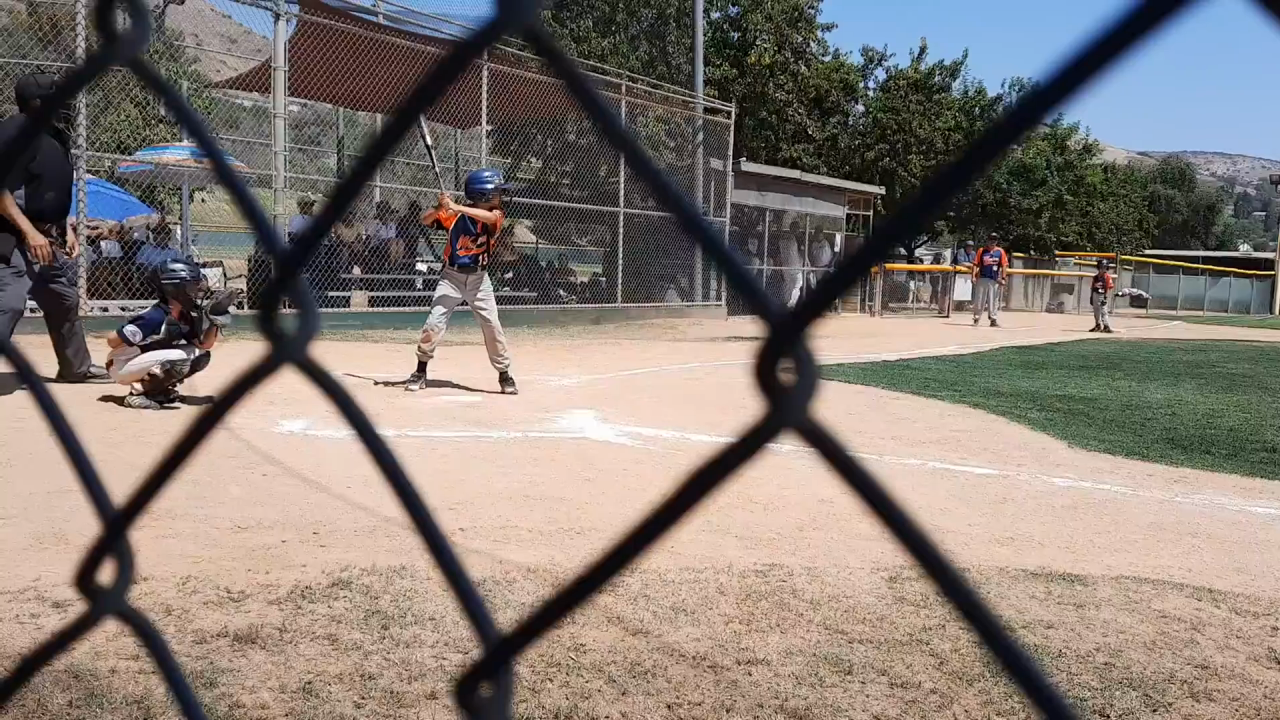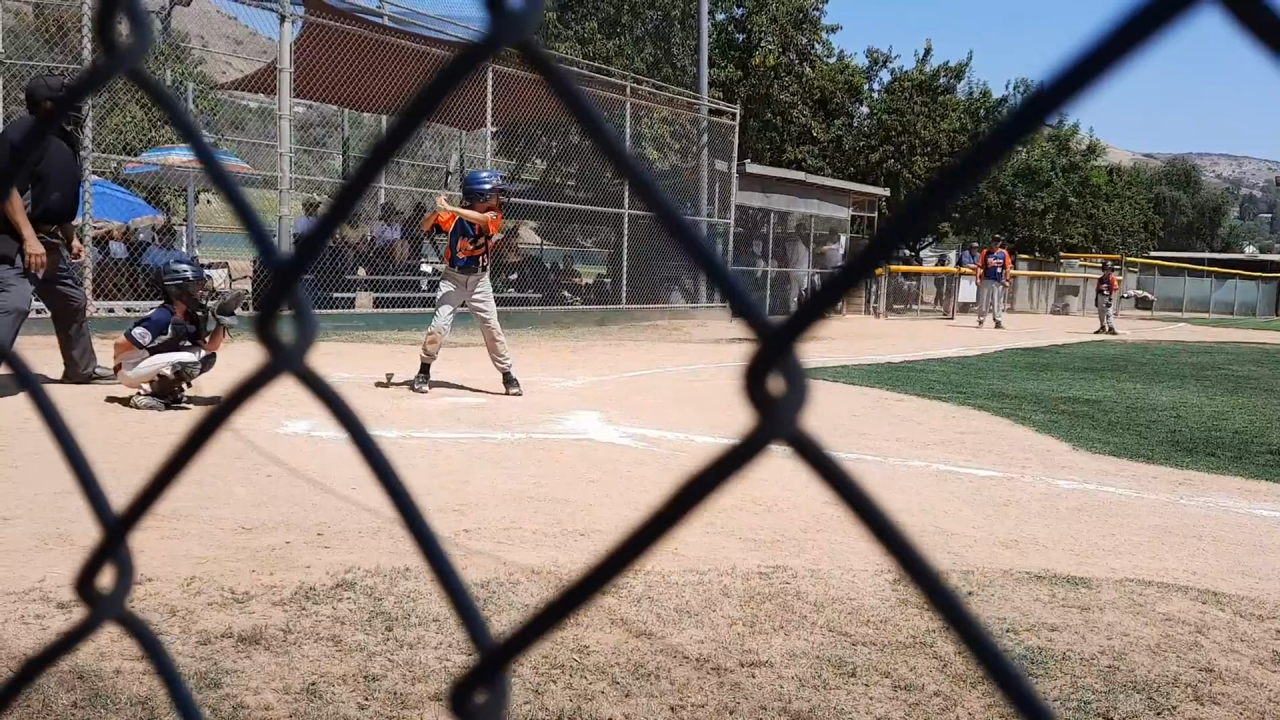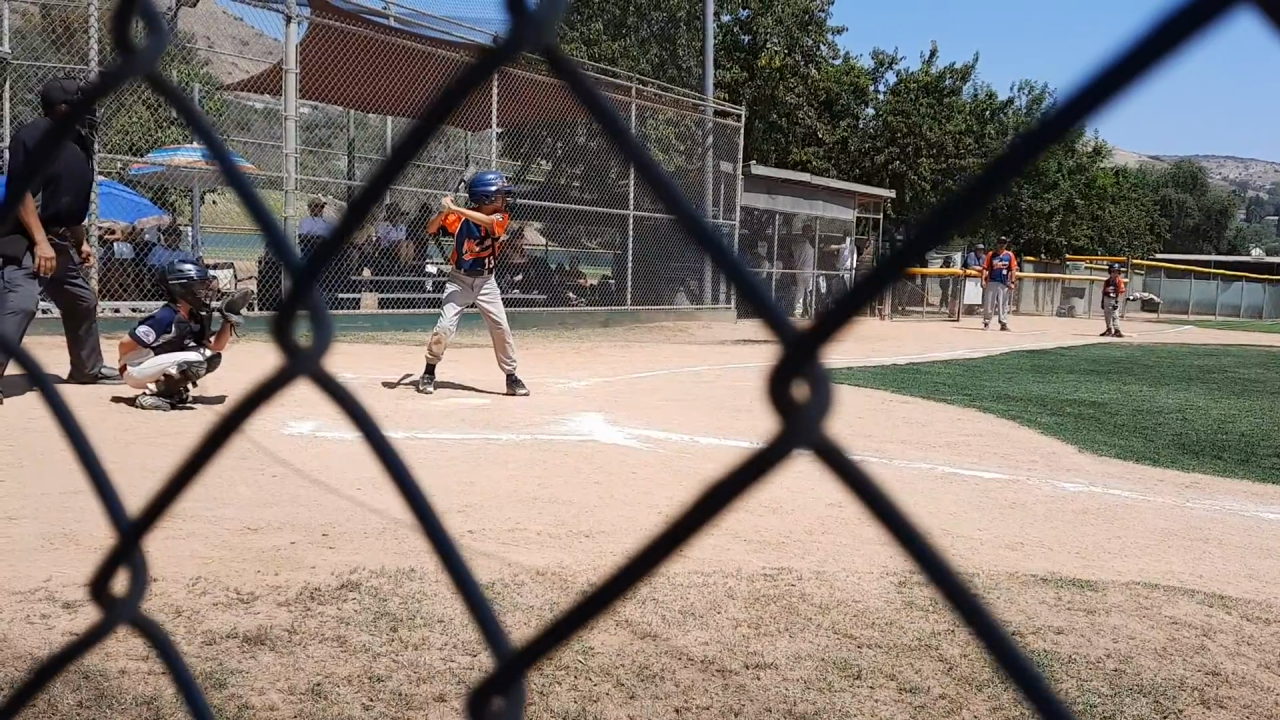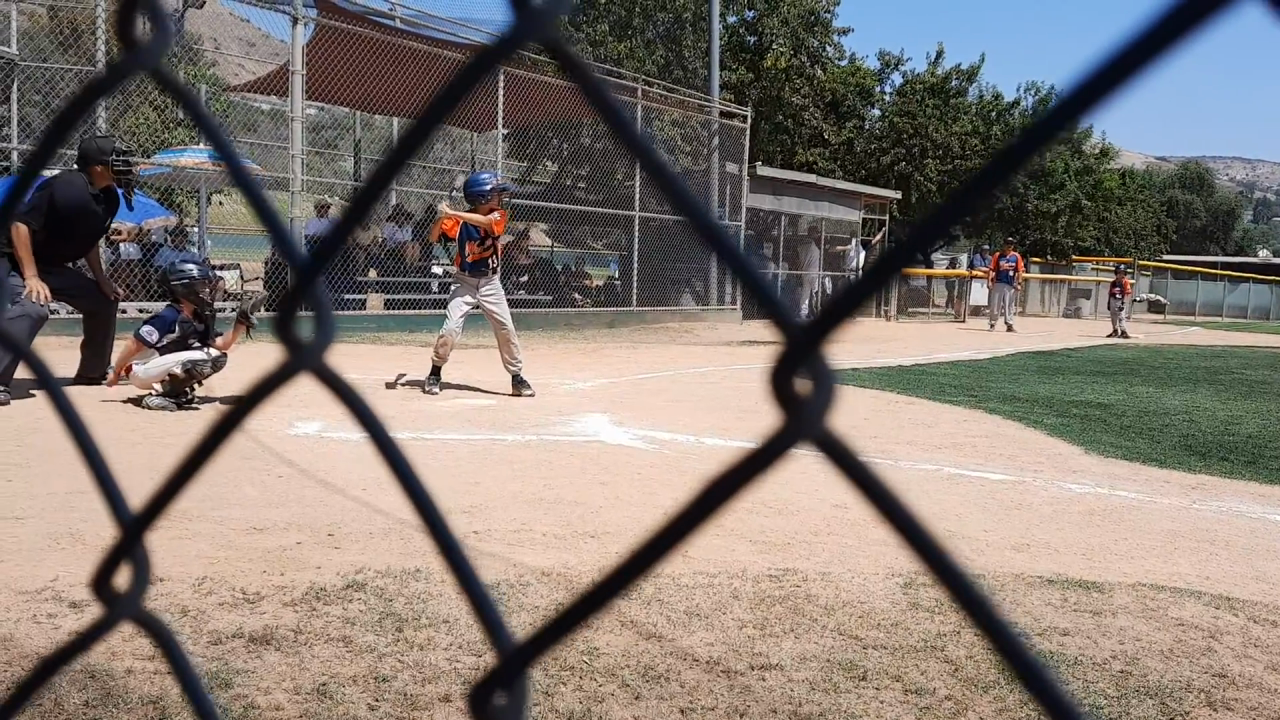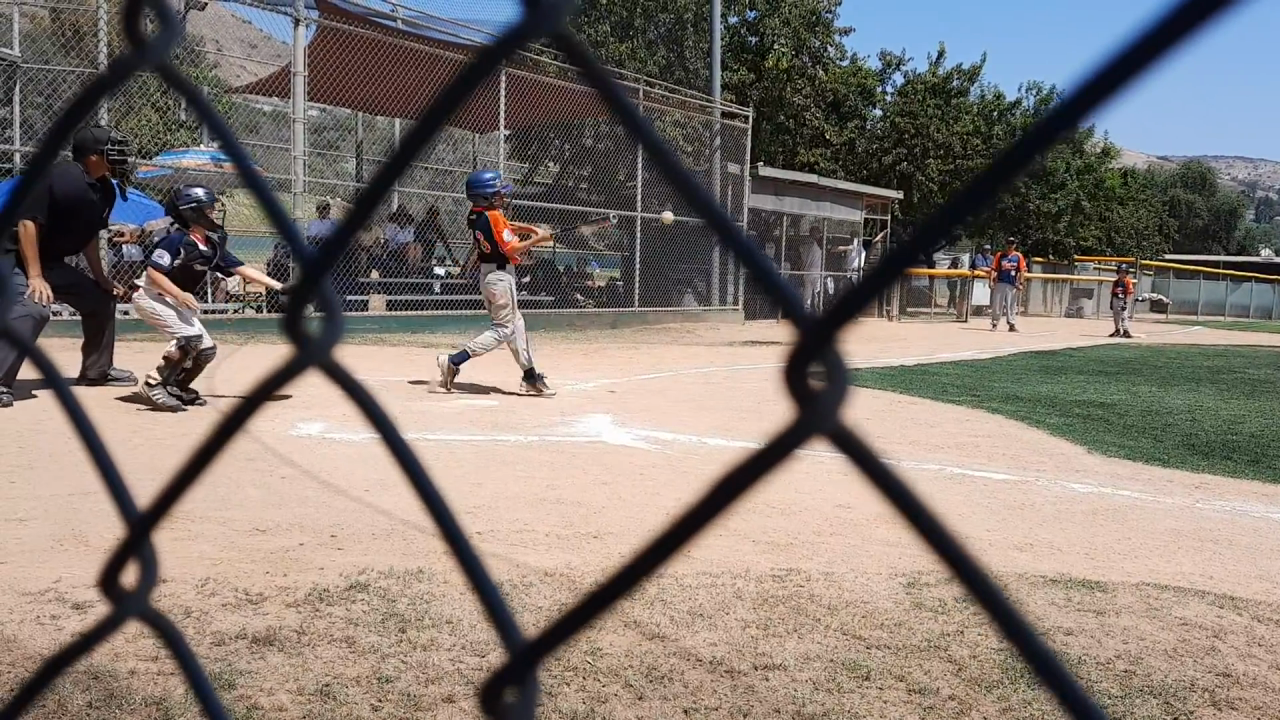
dt=0.7s
person 1, frame 1
left shoulder: (53, 136)
left wrist: (67, 230)
right wrist: (29, 231)
left hip: (47, 239)
left knee: (66, 301)
left ankle: (76, 367)
person 1, frame 2
left shoulder: (62, 138)
left wrist: (71, 238)
right wrist: (29, 239)
left hip: (52, 242)
left knee: (73, 302)
left ankle: (82, 368)
person 1, frame 3
left shoulder: (78, 141)
right shoulder: (34, 135)
left wrist: (81, 241)
right wrist: (41, 242)
left hip: (61, 243)
right hip: (27, 242)
left knee: (84, 302)
left ankle: (88, 369)
person 1, frame 4
left shoulder: (110, 198)
right shoulder: (65, 187)
left wrist: (101, 279)
right wrist: (31, 277)
left hip: (53, 265)
left knee: (103, 300)
right knee: (32, 308)
left ankle: (93, 370)
person 1, frame 5
left shoulder: (106, 190)
right shoulder: (60, 177)
left elbow: (90, 234)
right elbow: (27, 223)
left wrist: (101, 278)
right wrist: (35, 277)
left hip: (53, 261)
left knee: (101, 300)
right knee: (34, 308)
left ankle: (97, 370)
person 2, frame 1
left shoulder: (497, 214)
right shoulder: (455, 214)
left elbow: (490, 217)
right elbow: (426, 221)
left wrist: (457, 208)
right wrist: (441, 207)
left hip: (479, 279)
right hip: (452, 276)
left knee: (493, 326)
right knee: (434, 324)
left ankle: (504, 375)
right ankle: (420, 371)
person 2, frame 2
left shoulder: (495, 216)
right shoulder: (454, 215)
left elbow: (480, 219)
right elbow: (425, 227)
left wrist: (449, 209)
right wrist: (437, 210)
left hip: (480, 280)
right hip: (452, 278)
left knee: (492, 327)
right knee: (439, 325)
left ankle: (507, 376)
right ankle: (423, 372)
person 2, frame 3
left shoulder: (501, 218)
right shoulder: (460, 216)
left elbow: (486, 221)
right elbow: (431, 229)
left wrist: (455, 208)
right wrist: (444, 211)
left hip: (486, 282)
right hip: (459, 280)
left knee: (501, 328)
right knee: (444, 327)
left ankle: (511, 377)
right ankle: (429, 372)
person 2, frame 4
left shoulder: (499, 216)
right shoulder: (459, 220)
left elbow: (485, 221)
right elbow: (433, 237)
left wrist: (452, 213)
right wrist: (442, 216)
left hip: (490, 283)
right hip: (464, 282)
left knee: (506, 329)
right knee: (450, 329)
left ankle: (517, 378)
right ankle: (434, 374)
person 2, frame 5
left shoulder: (474, 215)
right shoulder: (492, 216)
left elbow: (510, 227)
right elbow: (512, 249)
left wrist: (533, 230)
right wrist: (537, 239)
left hip: (490, 276)
right hip: (499, 278)
left knee: (516, 326)
right knee: (503, 330)
left ankle: (530, 377)
right ankle: (453, 361)
person 3, frame 1
left shoulder: (185, 317)
right shoulder: (155, 317)
left elbow: (204, 345)
right elbow: (112, 340)
left wrist: (215, 322)
left hip: (145, 361)
right hip: (123, 368)
left knee: (201, 355)
right knee: (178, 360)
left ankle: (159, 389)
right ankle: (138, 392)
person 3, frame 2
left shoulder: (190, 317)
right shoulder: (161, 318)
left elbow: (210, 346)
right elbow: (121, 343)
right wrist: (121, 364)
left hip: (154, 365)
right hip: (130, 370)
left knee: (206, 356)
right knee: (189, 363)
left ankle: (164, 390)
right ankle: (145, 394)
person 3, frame 3
left shoulder: (195, 317)
right shoulder: (166, 317)
left elbow: (216, 346)
right elbow: (126, 343)
left wrist: (229, 318)
right wrist: (125, 366)
left hip: (159, 366)
right hip: (136, 371)
left knee: (212, 357)
right knee: (194, 362)
left ankle: (171, 390)
right ankle: (151, 394)
person 3, frame 4
left shoulder: (200, 317)
right shoulder: (169, 317)
left elbow: (221, 344)
right elbow: (134, 345)
left wrist: (241, 322)
right wrist: (115, 372)
left hip: (163, 365)
right hip: (142, 370)
left knee: (217, 357)
right knee: (200, 361)
left ankle: (176, 391)
right ankle: (157, 394)
person 3, frame 5
left shoulder: (213, 246)
right shoulder: (176, 240)
left elbow: (242, 269)
right elbow: (153, 272)
left wrist: (277, 286)
right wrist: (178, 294)
left hip: (177, 302)
right hip: (150, 296)
left knee: (206, 349)
right knee: (190, 336)
left ankle: (176, 388)
right ankle: (155, 383)
